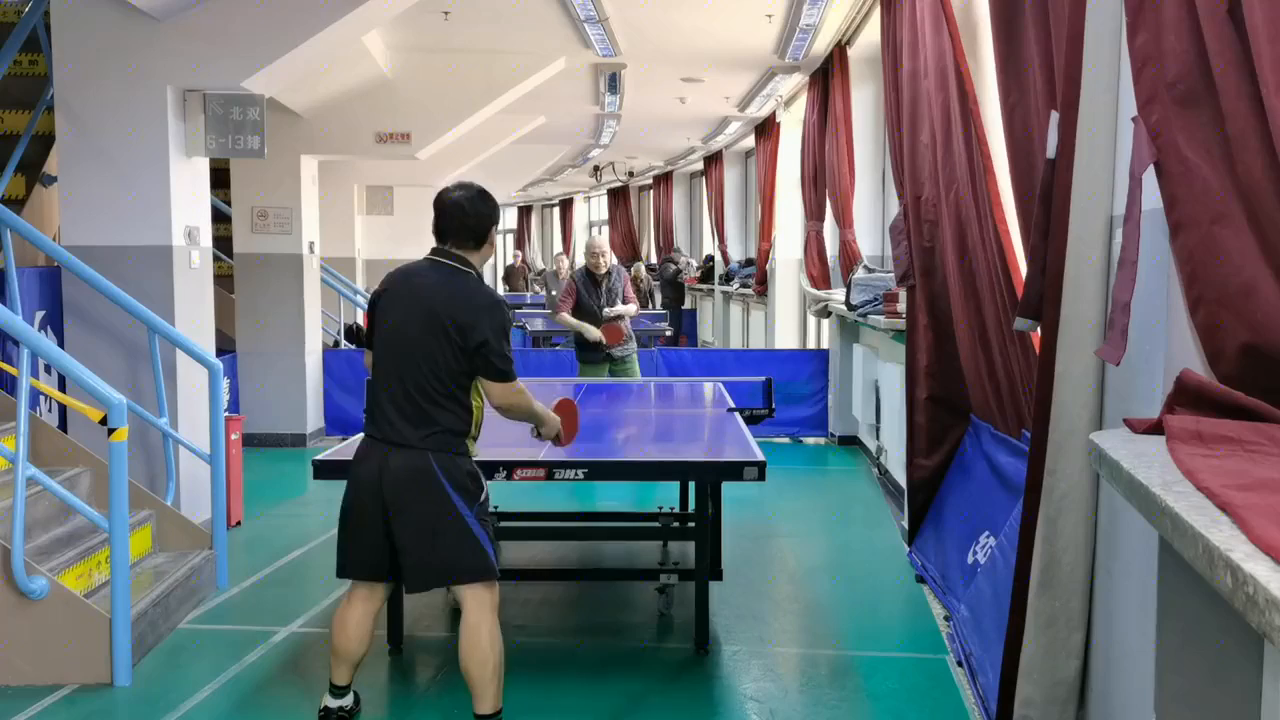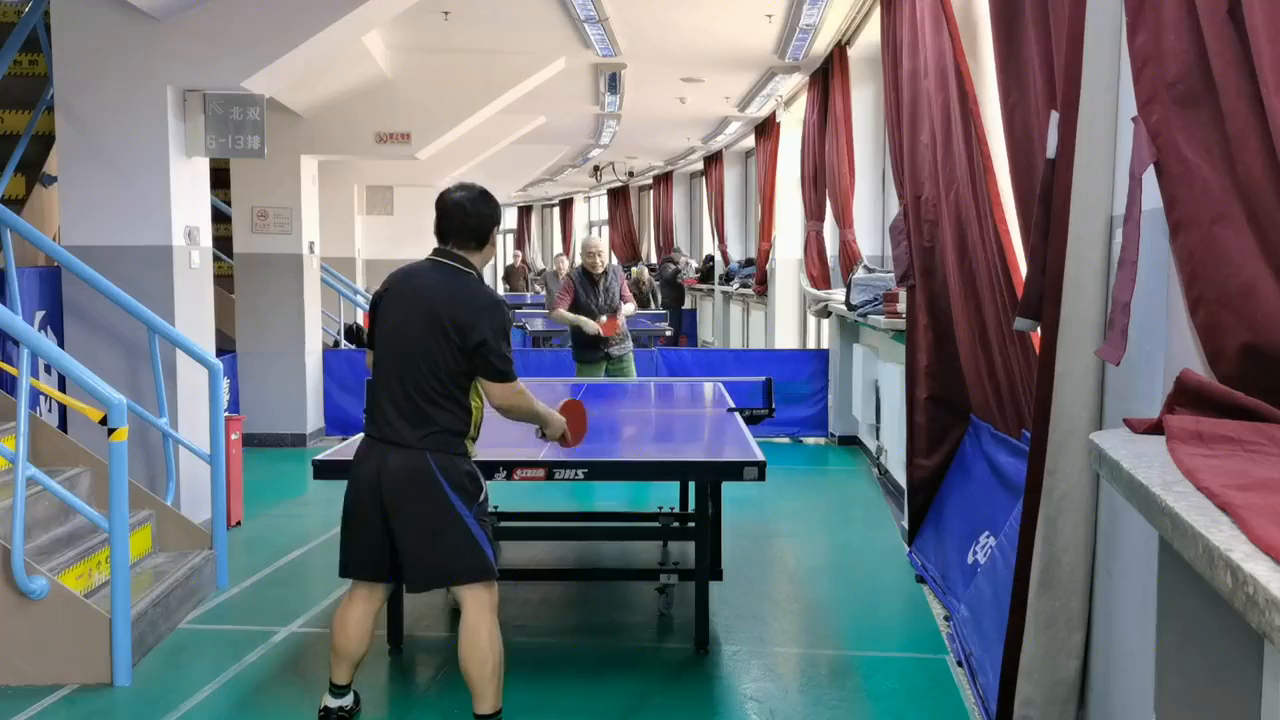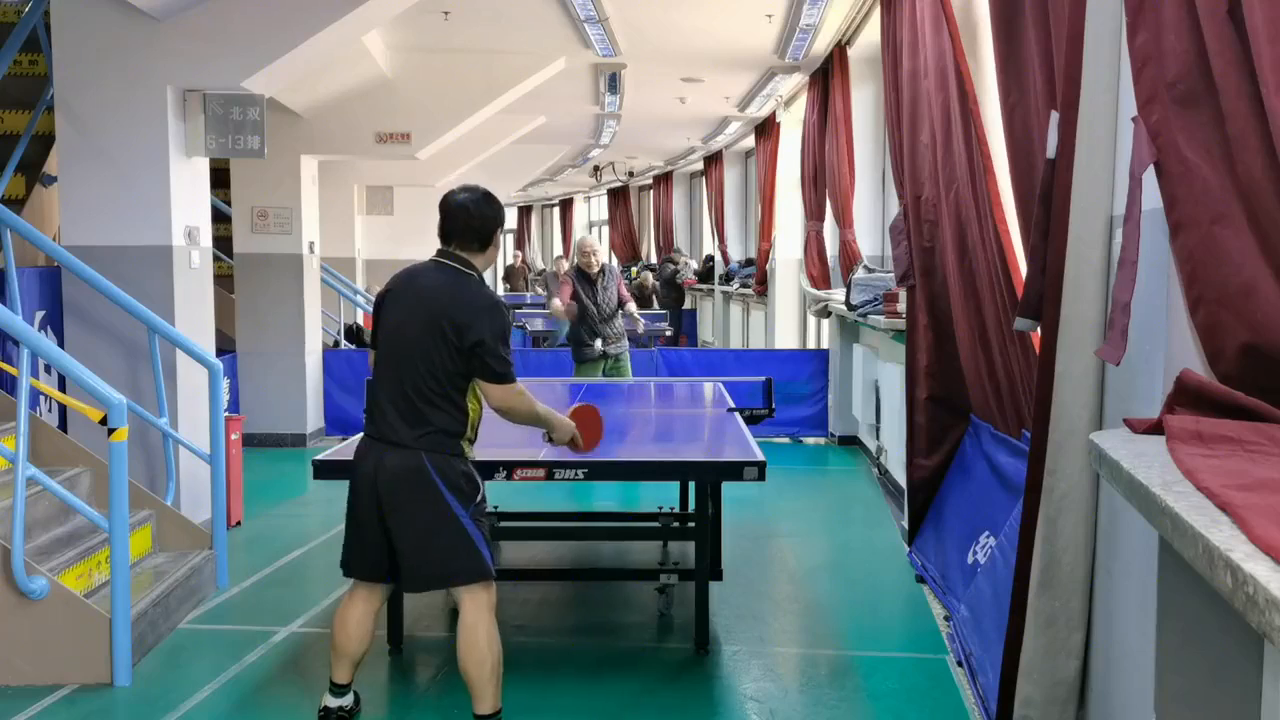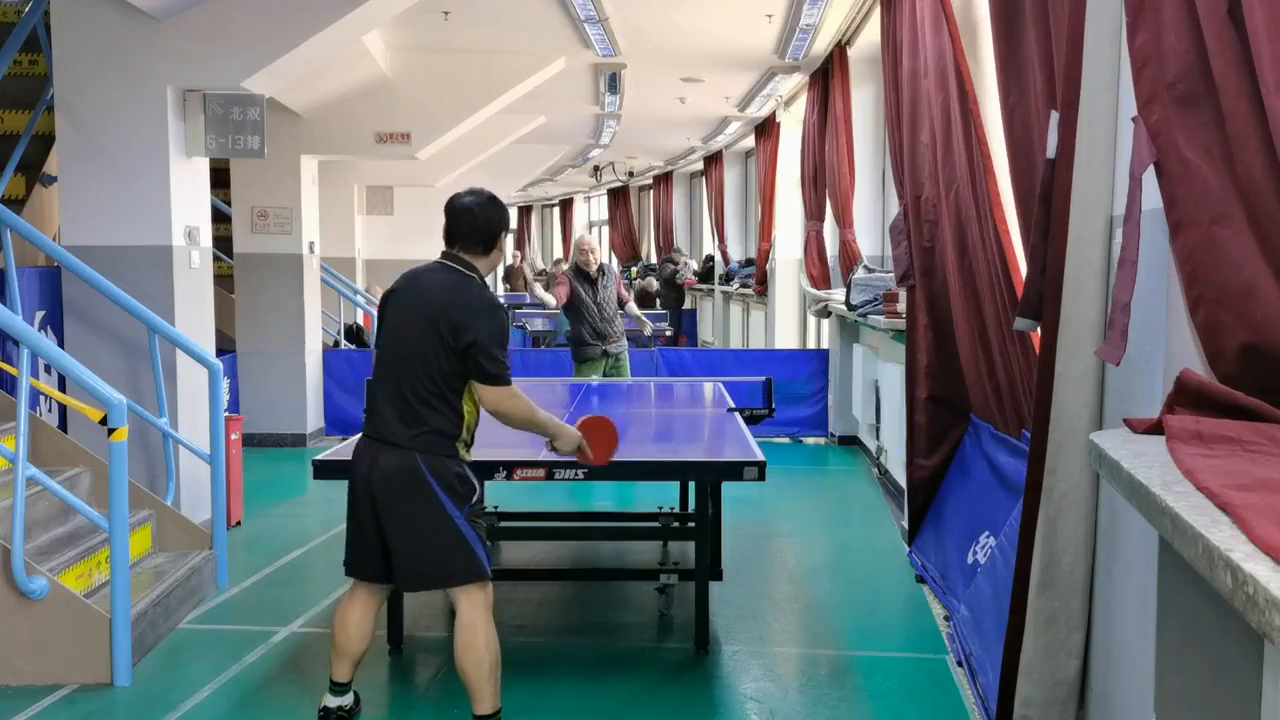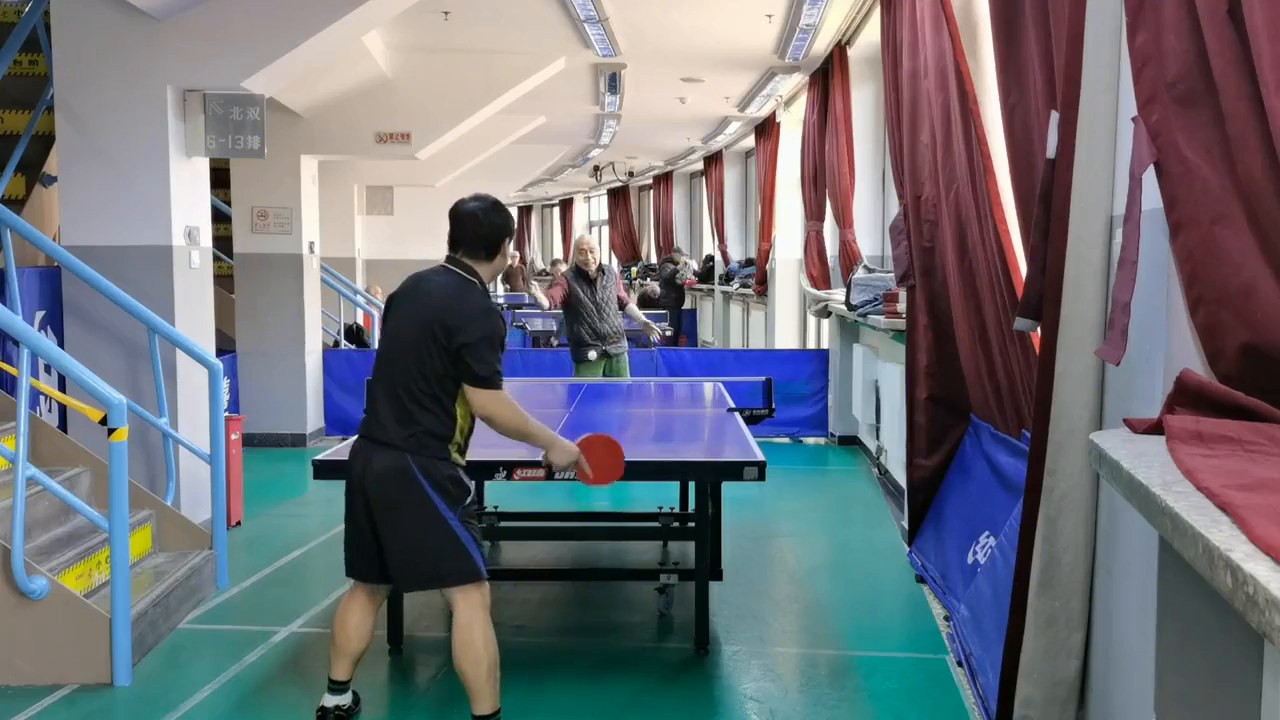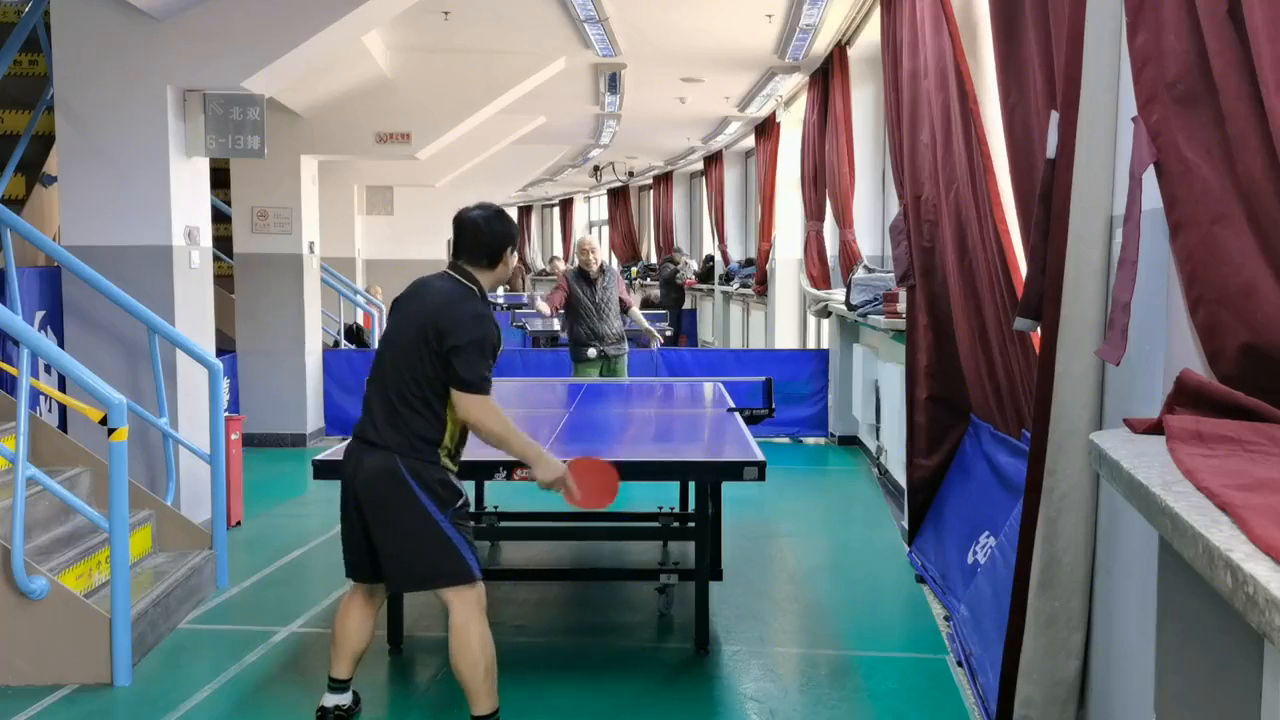
dt=0.1s
person 1, frame 1
left shoulder: (393, 283)
right shoulder: (483, 303)
right elbow: (503, 395)
right wrist: (543, 418)
left hip: (375, 459)
right hip: (435, 468)
left knee: (365, 588)
right knee: (479, 596)
person 1, frame 2
left shoulder: (395, 284)
right shoulder: (483, 304)
right elbow: (504, 395)
right wrist: (548, 418)
left hip: (375, 459)
right hip: (435, 467)
left knee: (366, 588)
right knee: (478, 596)
person 1, frame 3
left shoulder: (399, 284)
right shoulder: (482, 306)
right elbow: (502, 396)
right wrist: (554, 422)
left hip: (375, 457)
right hip: (431, 468)
left knee: (366, 586)
right knee: (476, 596)
person 1, frame 4
left shoulder: (404, 285)
right shoulder: (481, 307)
right elbow: (498, 399)
right wrist: (557, 429)
left hip: (372, 457)
right hip: (428, 468)
left knee: (367, 586)
right knee: (473, 597)
person 1, frame 5
left shoulder: (413, 287)
right shoulder: (478, 312)
right elbow: (488, 404)
right wrist: (552, 443)
left hip: (370, 458)
right hip: (420, 469)
left knee: (367, 585)
right knee: (470, 597)
person 1, frame 6
left shoulder: (417, 291)
right shoulder: (473, 318)
right elbow: (473, 409)
right wrist: (537, 457)
left hip: (363, 460)
right hip: (411, 472)
left knee: (366, 586)
right knee: (466, 598)
person 2, frame 1
left shoulder: (620, 274)
right shoulder: (577, 280)
left elbow: (633, 306)
right elbow: (560, 315)
left wrist: (620, 309)
right wrist: (583, 327)
left hip: (623, 349)
right hip: (591, 354)
person 2, frame 2
left shoulder: (616, 273)
right shoulder: (573, 279)
left elbow: (631, 305)
right elbow: (556, 312)
left wrist: (623, 310)
right wrist: (581, 320)
left hip: (620, 349)
right hip: (588, 353)
person 2, frame 3
left shoulder: (612, 273)
right shoulder: (571, 279)
left elbow: (626, 300)
right elbow: (555, 304)
left wrist: (632, 312)
right wrist: (559, 308)
left hip: (617, 348)
right hip: (587, 351)
person 2, frame 4
left shoulder: (610, 272)
right shoulder: (568, 279)
left elbow: (625, 300)
right elbow: (552, 300)
left wrist: (637, 315)
right wrist: (541, 295)
left hip: (616, 347)
right hip: (586, 351)
person 2, frame 5
left shoulder: (610, 274)
right shoulder: (567, 280)
left elbow: (625, 302)
right elbow: (547, 301)
left wrist: (642, 320)
right wrist: (537, 295)
left hip: (616, 348)
right hip: (586, 353)
person 2, frame 6
left shoulder: (613, 275)
right shoulder: (569, 279)
left elbow: (628, 305)
right elbow: (549, 307)
left wrist: (644, 325)
right wrist: (539, 305)
left hip: (615, 349)
right hip: (585, 353)
